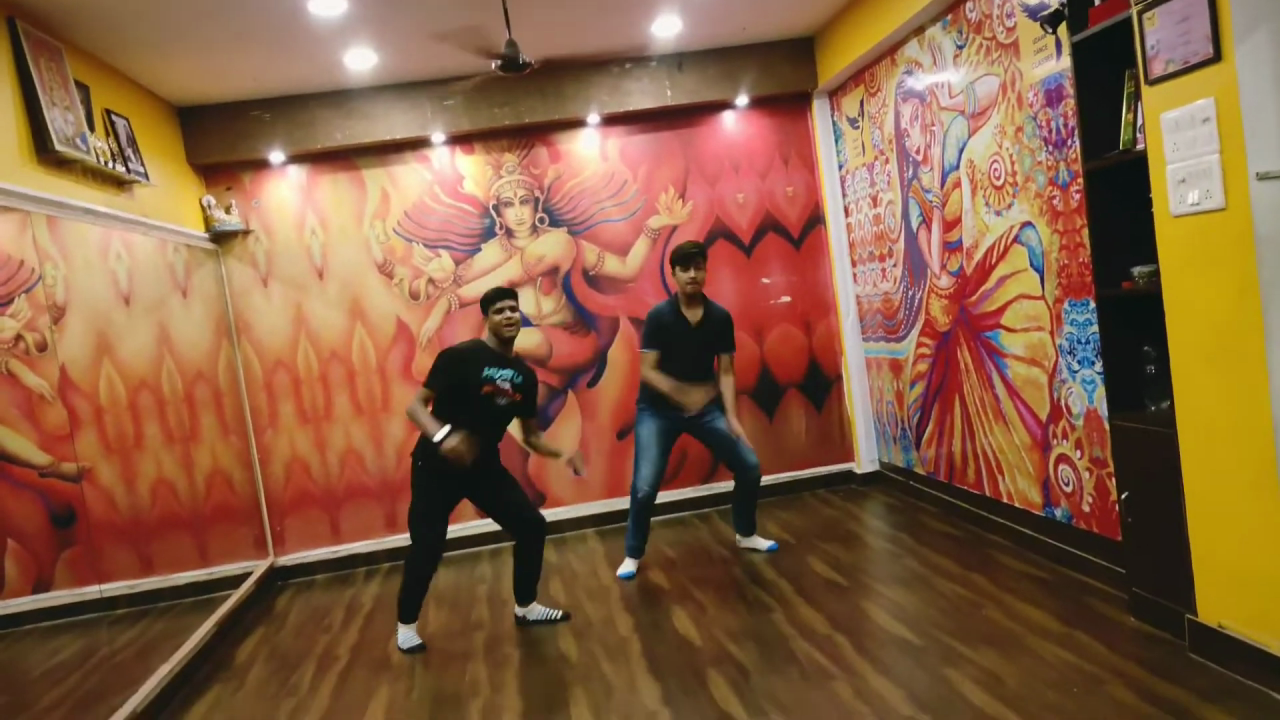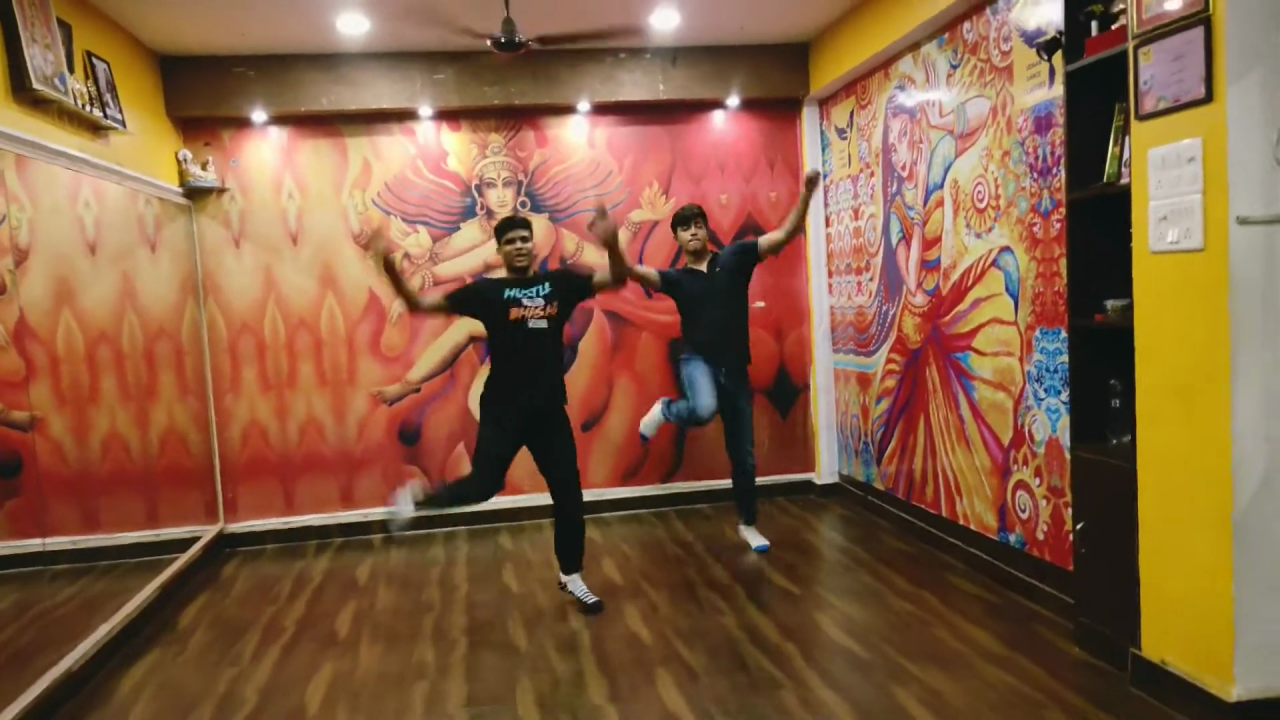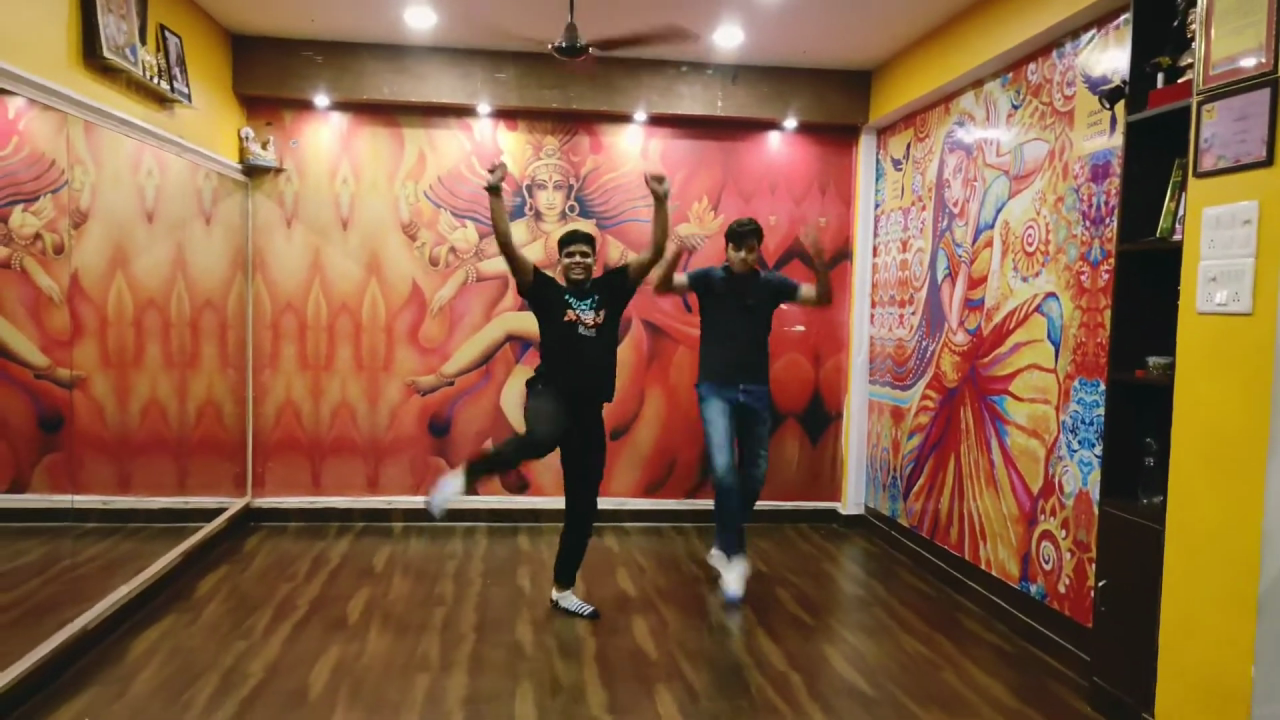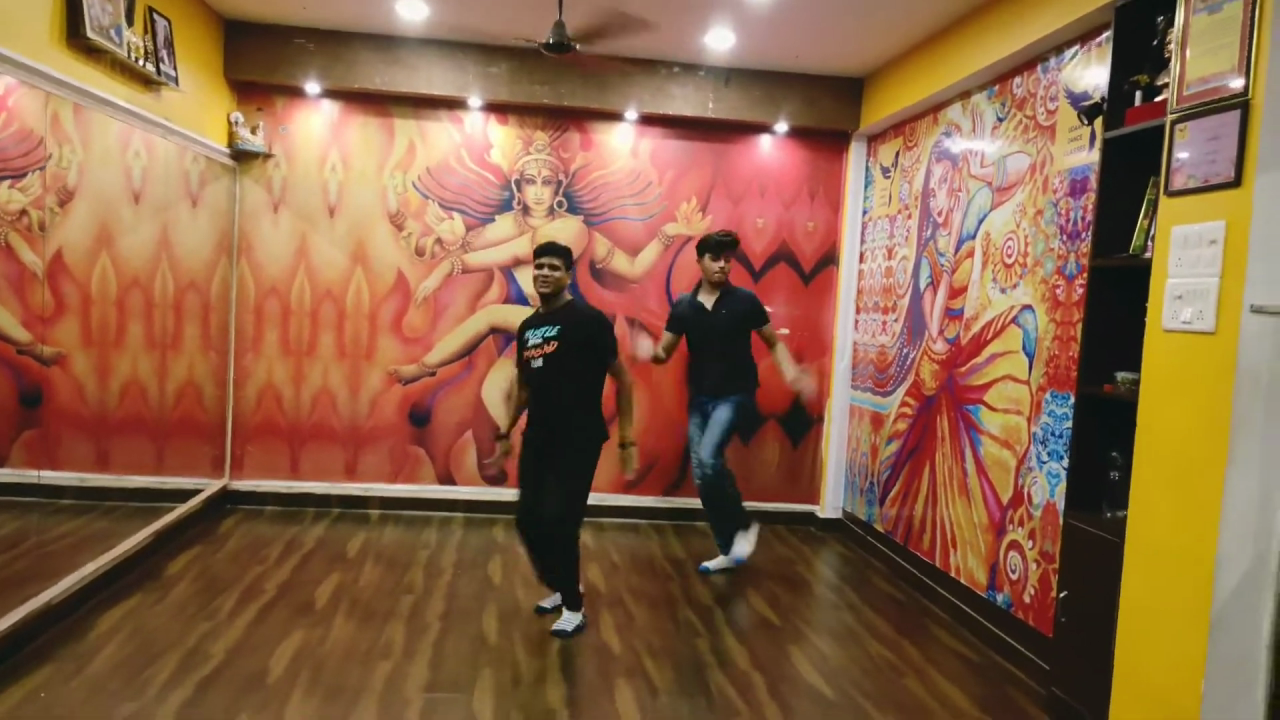
dt=0.7s
person 1, frame 1
left shoulder: (953, 138)
right shoulder: (915, 189)
left elbow: (993, 85)
right elbow: (935, 261)
left wrist: (949, 98)
left hip: (978, 271)
right hip: (943, 297)
person 1, frame 2
left shoulder: (938, 158)
right shoulder: (896, 203)
left elbow: (984, 108)
right elbow: (908, 272)
left wrist: (937, 119)
right wrist: (915, 240)
left hip: (951, 291)
right hip: (917, 309)
person 1, frame 3
left shoulder: (989, 200)
right shoulder: (944, 239)
left elbow: (1041, 150)
right elbow: (950, 310)
left wrist: (994, 159)
left hip: (989, 331)
right hip: (955, 346)
person 1, frame 4
left shoulder: (973, 215)
right shoulder: (929, 247)
left elbow: (1023, 165)
right elbow: (932, 322)
left wrist: (979, 168)
left hip: (968, 344)
right hip: (935, 358)
person 2, frame 1
left shoulder: (525, 374)
right shoulder: (459, 356)
left elbow: (530, 432)
right elbow: (416, 406)
left wrist: (558, 452)
right wrist: (440, 435)
left hip: (485, 467)
right hip: (438, 468)
left knee: (532, 528)
right knee: (426, 550)
left ankle: (526, 606)
right ankle: (406, 623)
person 2, frame 2
left shoulder: (560, 281)
right shoulder: (486, 290)
left elbow: (615, 278)
right elbow: (421, 305)
left wrist: (610, 241)
right wrist: (391, 269)
left hip: (549, 408)
right hip: (503, 407)
left knee: (569, 494)
right knee: (481, 486)
left ankle: (571, 575)
right ankle: (417, 496)
person 2, frame 3
left shoulder: (612, 284)
right shoulder: (547, 290)
left elbow: (654, 255)
right elbow: (507, 249)
left wrist: (659, 201)
right wrist: (497, 193)
left hip: (589, 404)
right hip: (550, 393)
left knee: (584, 506)
right knee: (542, 440)
left ankle: (564, 590)
right ankle: (465, 474)
person 2, frame 4
left shoulder: (587, 319)
right shoulder: (527, 327)
left elbow: (622, 380)
left wrist: (627, 440)
right wrist: (504, 436)
left hip: (578, 437)
right hip: (538, 433)
left knee: (559, 520)
right knee: (529, 521)
left ankle: (573, 608)
right ankle: (563, 588)
person 3, frame 1
left shoulder: (720, 317)
right shoulder: (659, 316)
left elbow: (726, 371)
right elbow: (647, 371)
left wrist: (732, 418)
right wrist: (681, 394)
left hip: (706, 405)
right hip: (658, 409)
left knee: (748, 466)
right knee: (645, 488)
left ankle: (745, 533)
right ankle: (632, 556)
person 3, frame 2
left shoulder: (736, 256)
right shoulder: (674, 278)
left elbow: (786, 234)
right elbow: (634, 273)
left wrist: (807, 194)
left hip: (734, 367)
right hip: (698, 361)
left knee: (743, 453)
right knee: (704, 409)
left ankle: (748, 524)
right ankle: (667, 410)
person 3, frame 3
left shoulder: (771, 283)
right shoulder: (708, 278)
left elbow: (821, 296)
right elbow: (662, 285)
left wrist: (818, 262)
right wrist: (674, 254)
left hip: (755, 389)
right hip: (716, 388)
left knee: (755, 474)
right knee: (725, 470)
left ankle: (725, 547)
right ankle: (732, 555)
person 3, frame 4
left shoulder: (745, 301)
right shoulder: (683, 307)
left elbow: (773, 344)
right elbow: (665, 353)
left wrist: (792, 371)
right wrist: (651, 352)
left hip: (734, 395)
right hip: (700, 400)
left knee: (710, 461)
right knee: (702, 478)
left ankle: (744, 526)
right ankle: (729, 551)
person 4, frame 1
left shoulder: (558, 243)
right shoulder: (488, 253)
left elbow: (626, 268)
left wrist: (653, 227)
left hip: (571, 348)
right hip: (529, 363)
left knee: (509, 345)
right knee: (513, 423)
person 4, frame 2
left shoulder: (540, 227)
right shoulder: (472, 233)
left elbow: (604, 261)
left wrist: (635, 220)
left knee: (468, 324)
left ankle: (408, 385)
person 4, frame 3
left shoulder: (584, 231)
right shoulder: (519, 231)
right elbow: (459, 255)
right hip: (538, 335)
left knee: (508, 322)
left ankle: (443, 376)
person 4, frame 4
left shoulder: (572, 228)
right shoulder: (505, 224)
left elbow: (633, 269)
left wrist: (667, 234)
left knee: (490, 314)
right knee: (492, 393)
left ankle: (423, 366)
